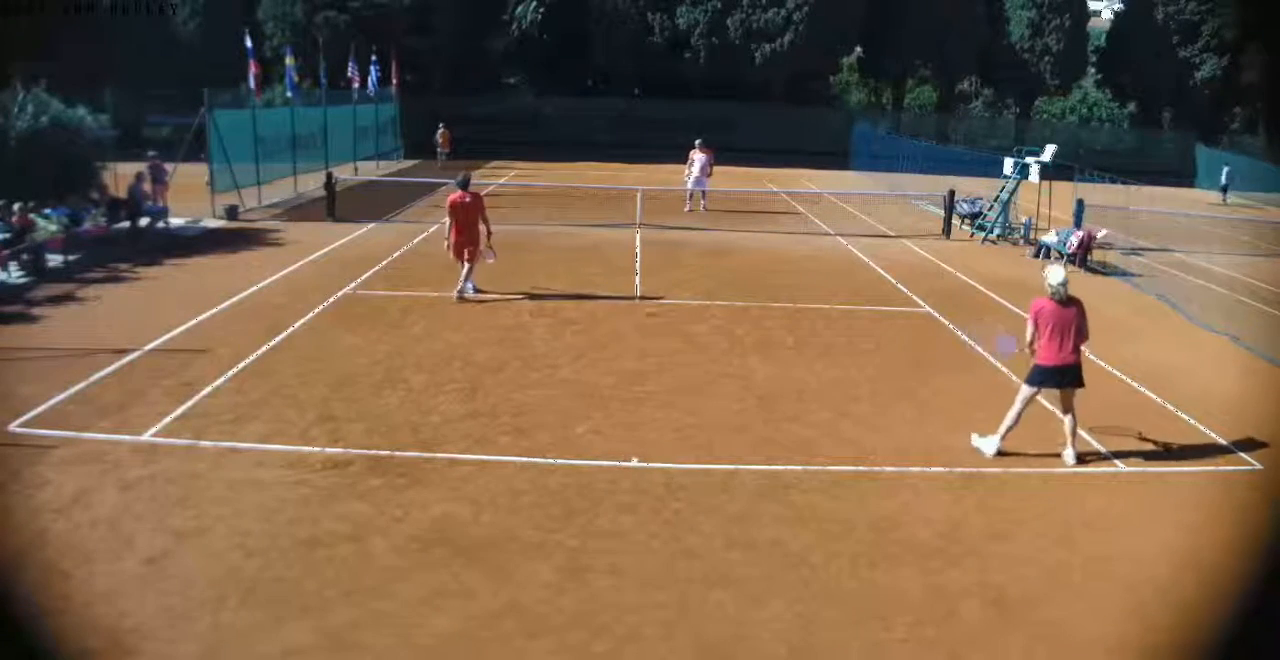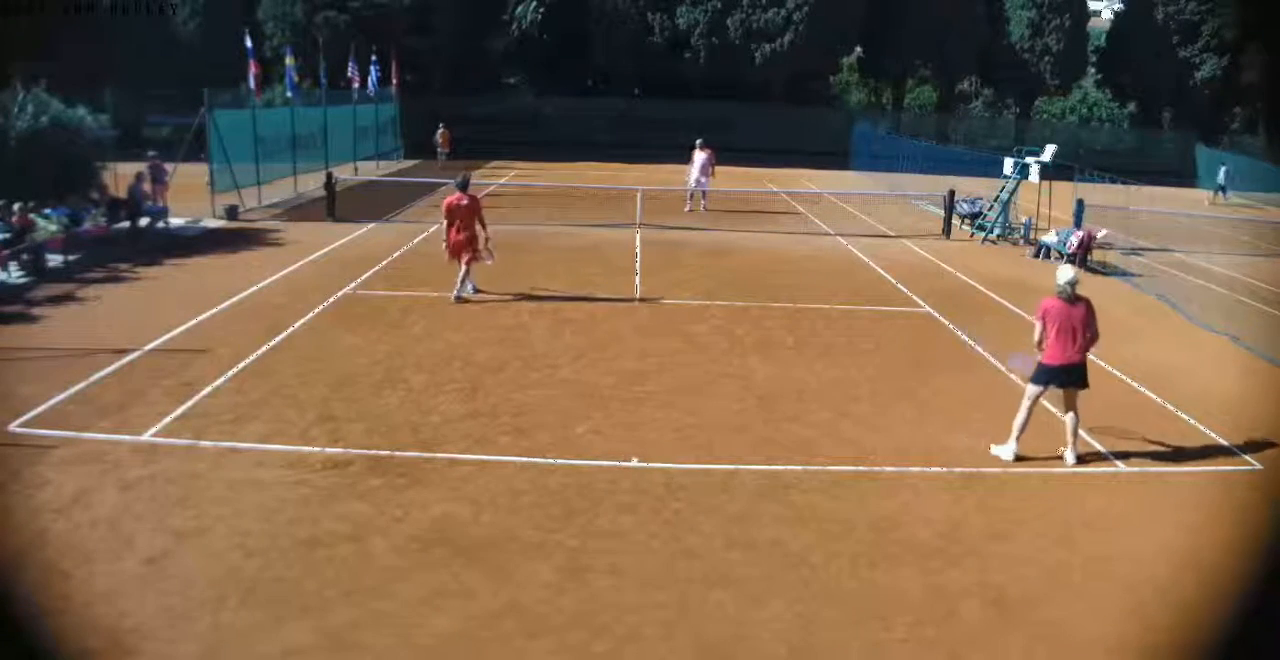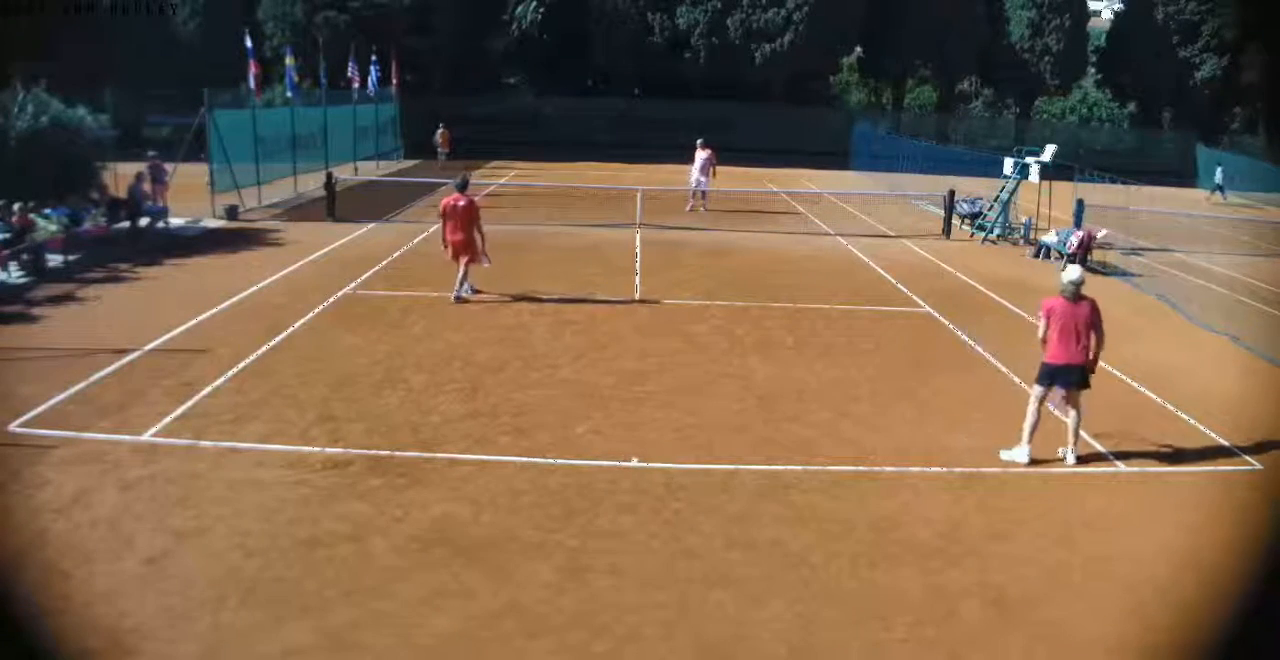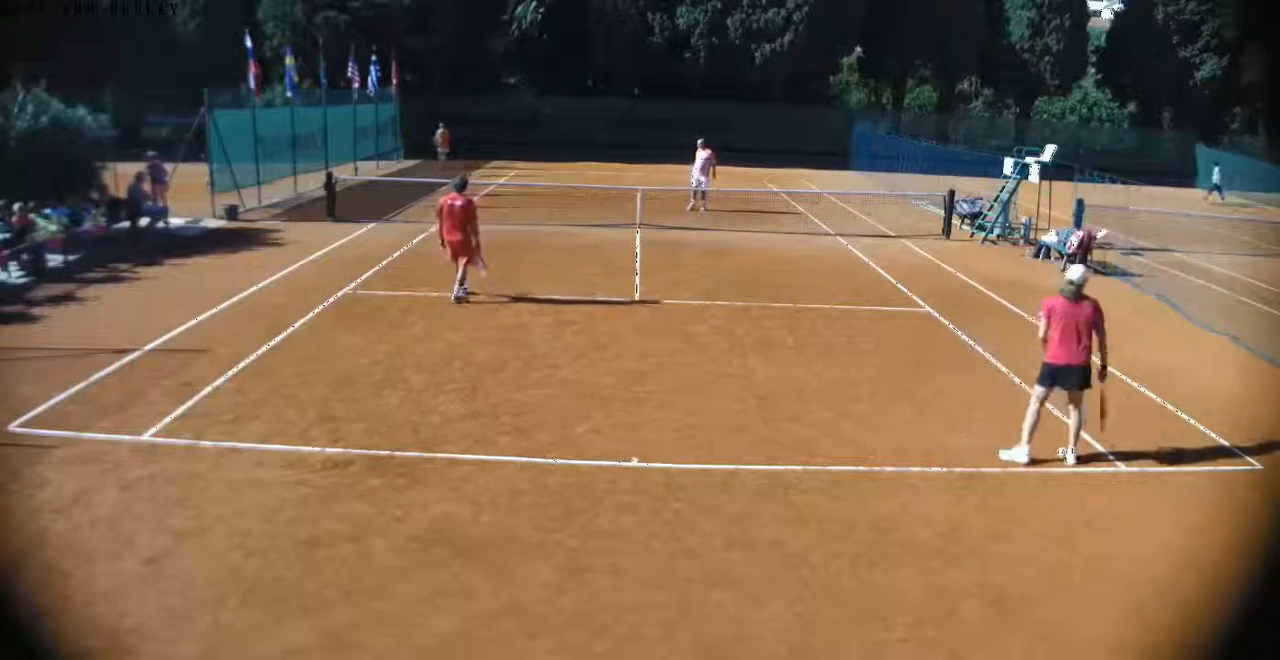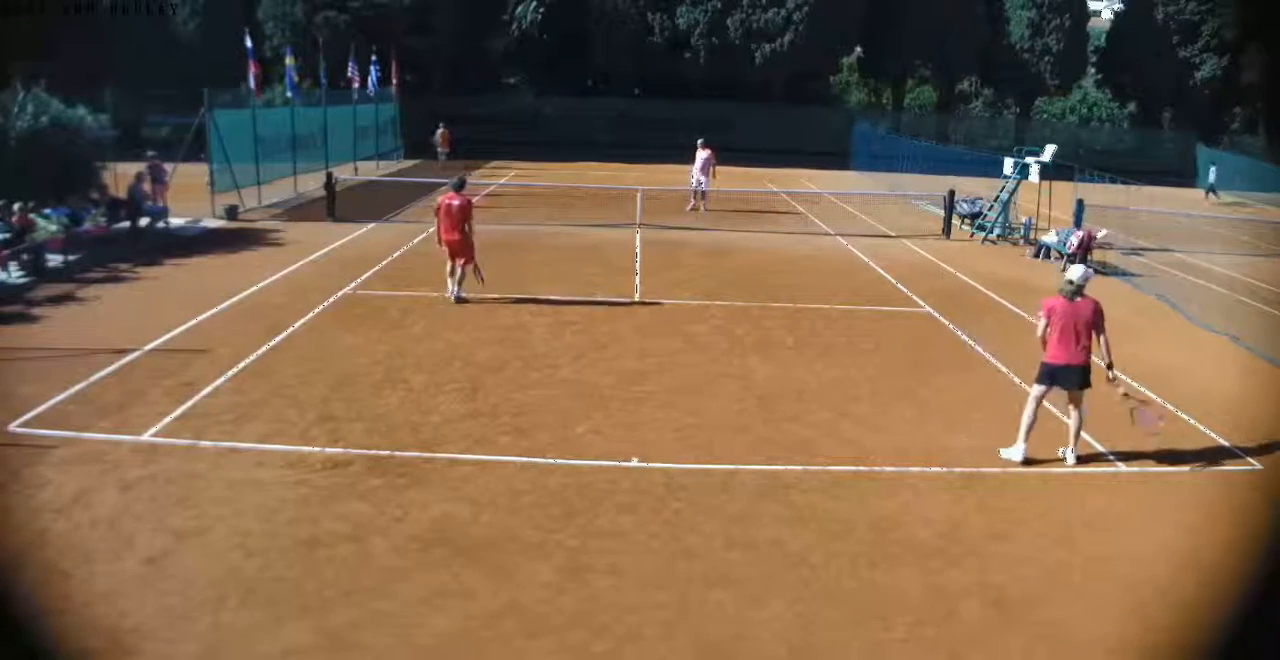
dt=0.1s
person 1, frame 1
left shoulder: (1039, 305)
right shoulder: (1077, 305)
left elbow: (1029, 339)
right elbow: (1084, 336)
left wrist: (1031, 350)
left hip: (1046, 364)
right hip: (1071, 364)
left knee: (1021, 402)
right knee: (1068, 408)
left ankle: (994, 442)
right ankle: (1070, 451)
person 1, frame 2
left shoulder: (1046, 304)
right shoulder: (1085, 305)
left elbow: (1037, 338)
right elbow: (1094, 336)
left wrist: (1042, 352)
left hip: (1051, 363)
right hip: (1076, 364)
left knee: (1028, 402)
right knee: (1071, 407)
left ankle: (1011, 447)
right ankle: (1070, 451)
person 1, frame 3
left shoulder: (1050, 303)
right shoulder: (1091, 305)
left elbow: (1041, 336)
right elbow: (1099, 338)
right wrist: (1093, 360)
left hip: (1054, 362)
right hip: (1079, 364)
left knee: (1035, 403)
right knee: (1073, 407)
left ankle: (1023, 450)
right ankle: (1070, 452)
person 1, frame 4
left shoulder: (1051, 303)
right shoulder: (1093, 305)
left elbow: (1042, 335)
right elbow: (1101, 338)
right wrist: (1103, 365)
left hip: (1054, 362)
right hip: (1080, 365)
left knee: (1036, 404)
right knee: (1075, 408)
left ankle: (1023, 450)
right ankle: (1071, 452)
person 1, frame 5
left shoulder: (1051, 302)
right shoulder: (1093, 306)
left elbow: (1040, 334)
right elbow: (1102, 338)
right wrist: (1109, 366)
left hip: (1053, 361)
right hip: (1079, 364)
left knee: (1033, 402)
right knee: (1075, 408)
left ankle: (1019, 448)
right ankle: (1071, 452)
